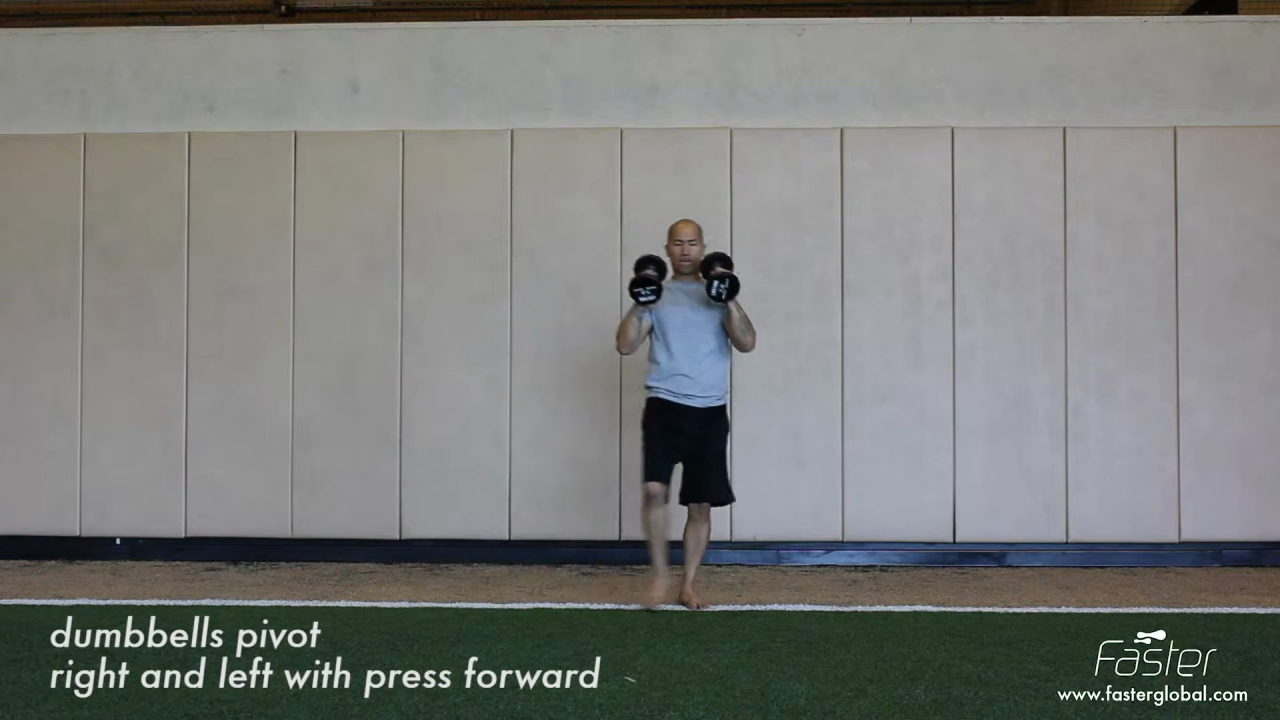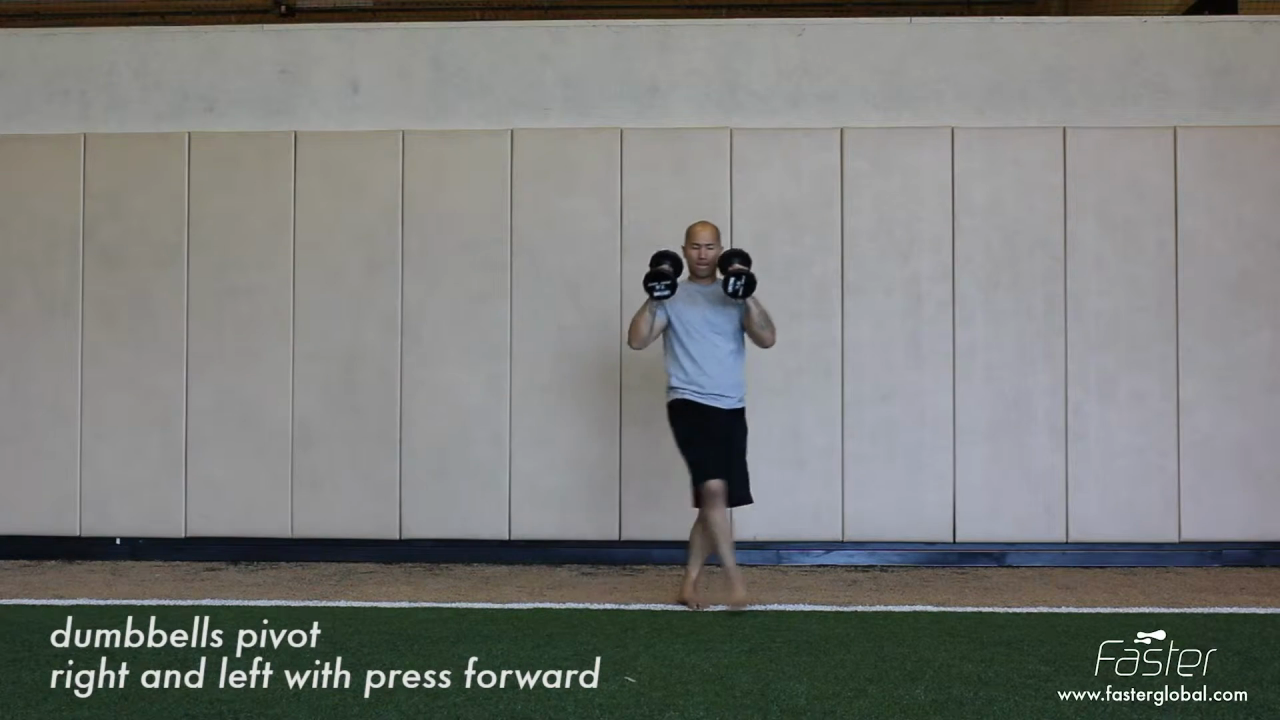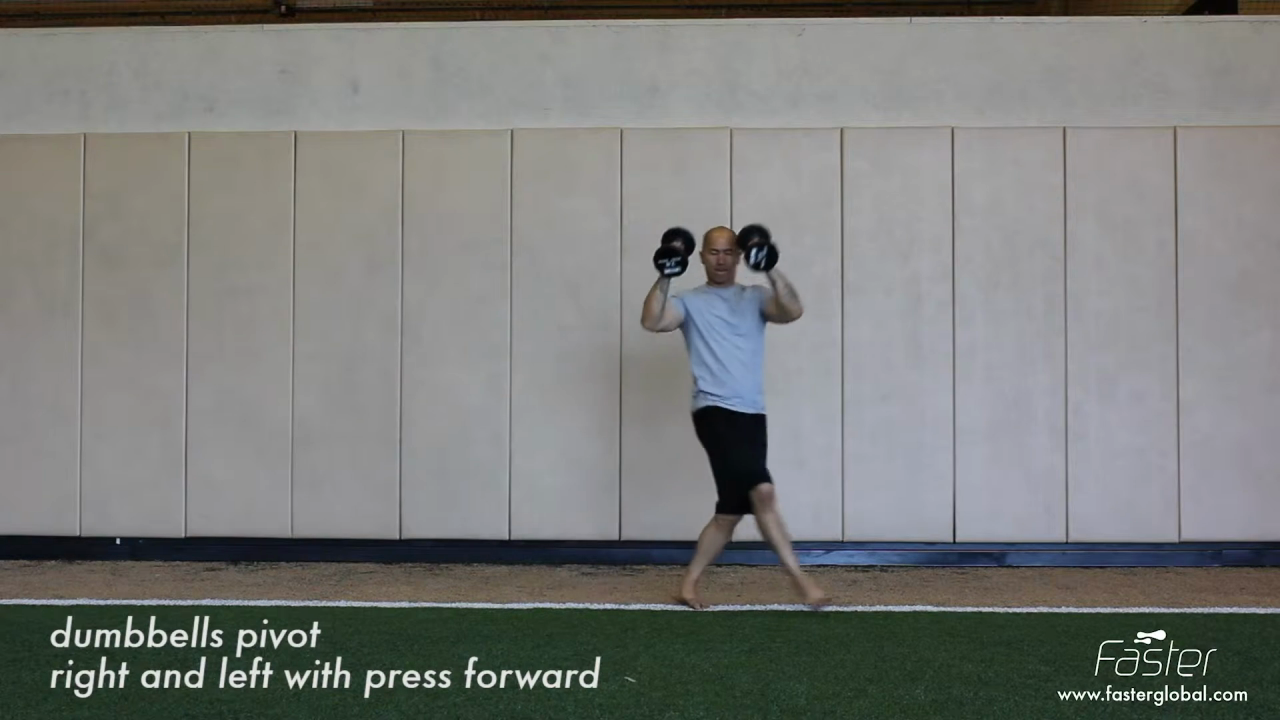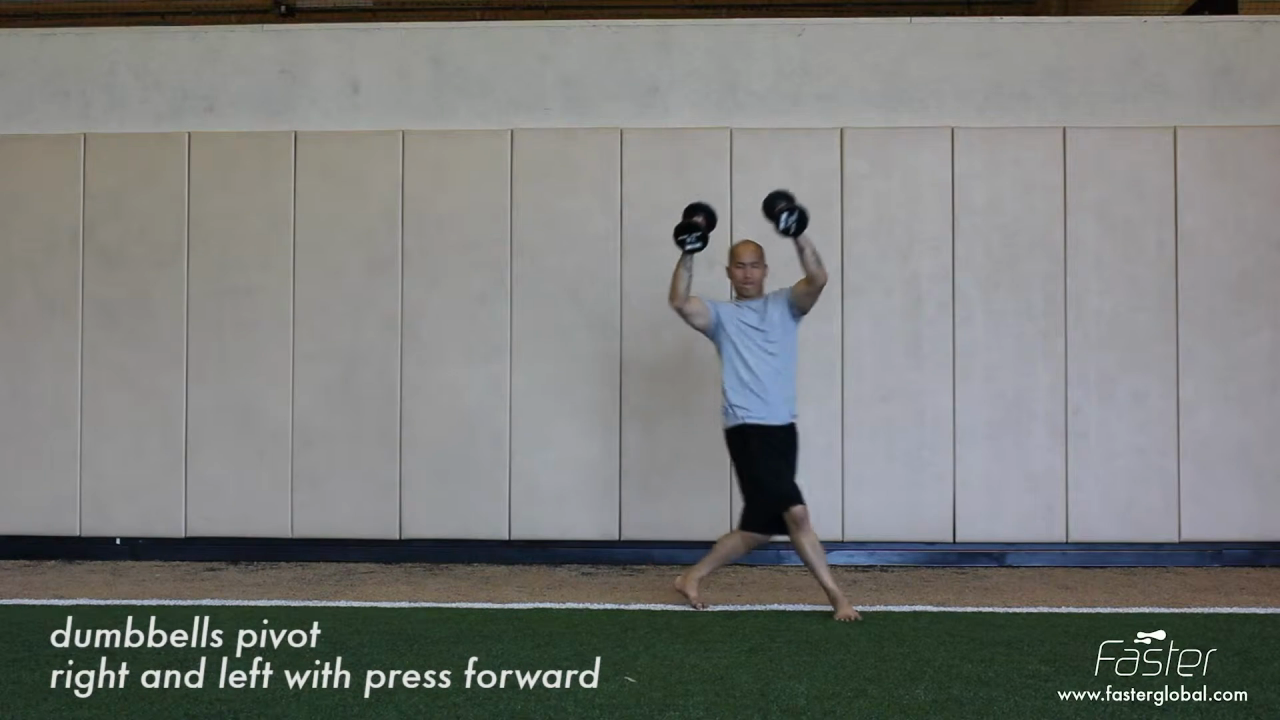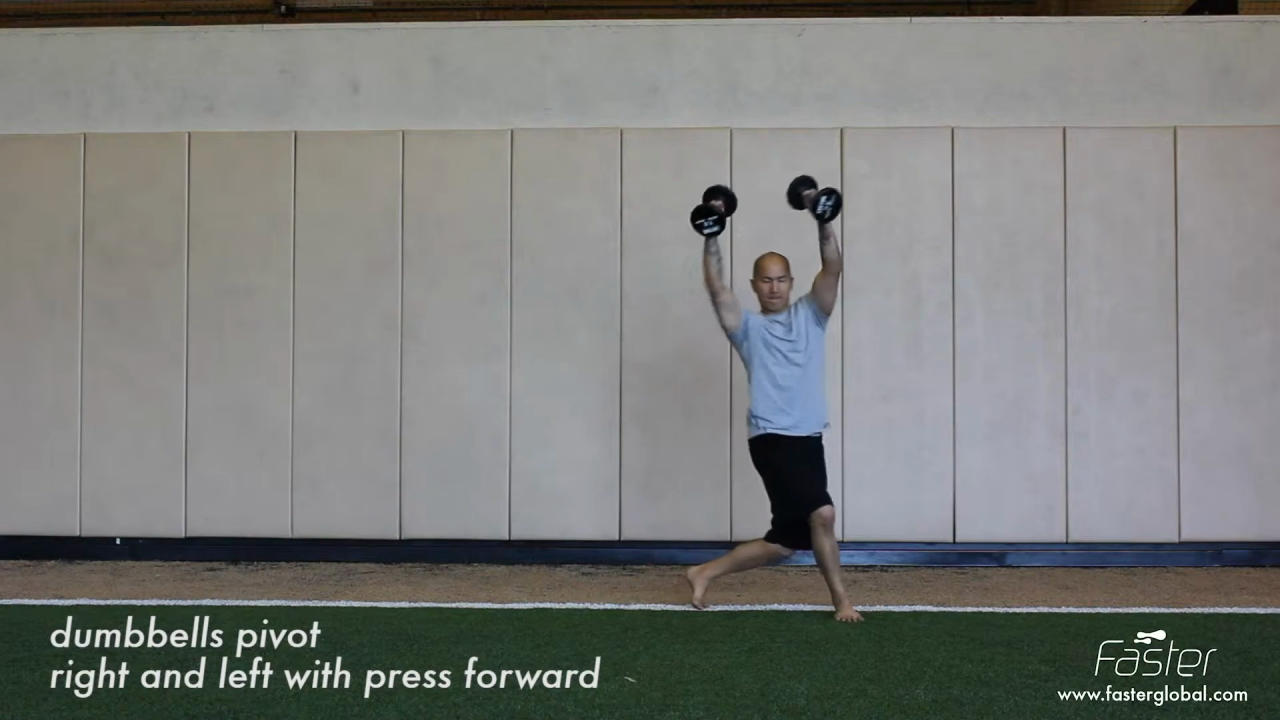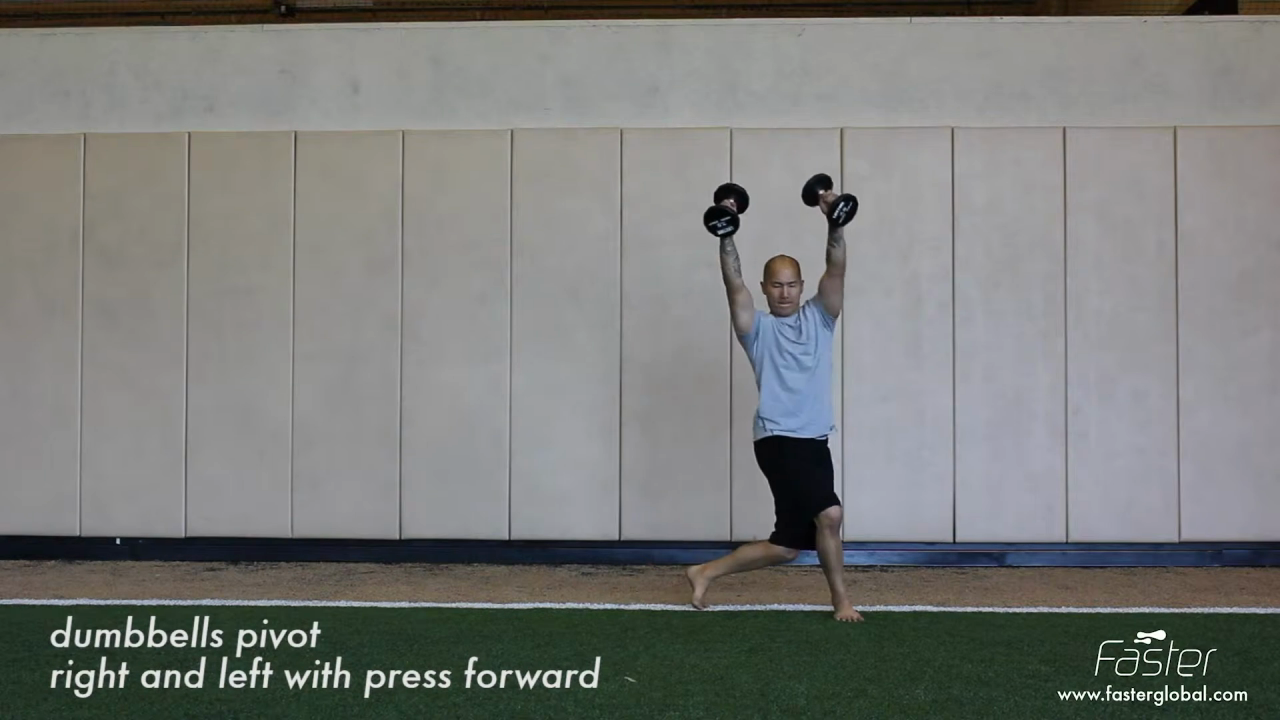
dt=0.2s
person 1, frame 1
left shoulder: (718, 295)
right shoulder: (657, 297)
left elbow: (746, 343)
right elbow: (625, 345)
left wrist: (728, 299)
right wrist: (639, 303)
left hip: (710, 412)
right hip: (665, 406)
left knee: (701, 504)
right knee: (653, 489)
left ankle: (689, 585)
right ankle: (660, 573)
person 1, frame 2
left shoulder: (734, 295)
right shoulder: (671, 296)
left elbow: (767, 339)
right elbow: (636, 341)
left wrist: (747, 295)
right wrist: (653, 297)
left hip: (731, 411)
right hip: (689, 406)
left knee: (718, 497)
right knee: (713, 489)
left ankle: (689, 583)
right ankle: (734, 575)
person 1, frame 3
left shoulder: (755, 296)
right shoulder: (690, 300)
left elbow: (792, 311)
right elbow: (652, 321)
left wrist: (770, 268)
right wrist: (666, 275)
left hip: (752, 414)
right hip: (715, 411)
left knee: (732, 509)
right knee: (762, 492)
left ankle: (689, 582)
right ankle: (800, 579)
person 1, frame 4
left shoulder: (785, 303)
right shoulder: (720, 313)
left elbow: (818, 279)
right elbow: (679, 303)
left wrist: (797, 236)
right wrist: (689, 252)
left hip: (782, 427)
right hip: (747, 429)
left knee: (759, 527)
right knee: (796, 512)
left ankle: (691, 577)
right ankle: (836, 595)
person 1, frame 5
left shoulder: (811, 316)
right shoulder: (748, 326)
left elbow: (832, 268)
right elbow: (716, 287)
left wrist: (822, 219)
right wrist: (711, 235)
left hip: (809, 440)
right hip: (772, 439)
left knee: (782, 543)
right knee: (823, 514)
left ankle: (705, 574)
right ankle: (840, 598)
person 1, frame 6
left shoulder: (820, 318)
right shoulder: (758, 328)
left elbow: (836, 269)
right elbow: (734, 284)
left wrist: (834, 221)
right wrist: (726, 233)
left hip: (815, 442)
right hip: (778, 441)
left knee: (787, 545)
right knee: (829, 515)
left ankle: (706, 572)
right ankle: (840, 598)
